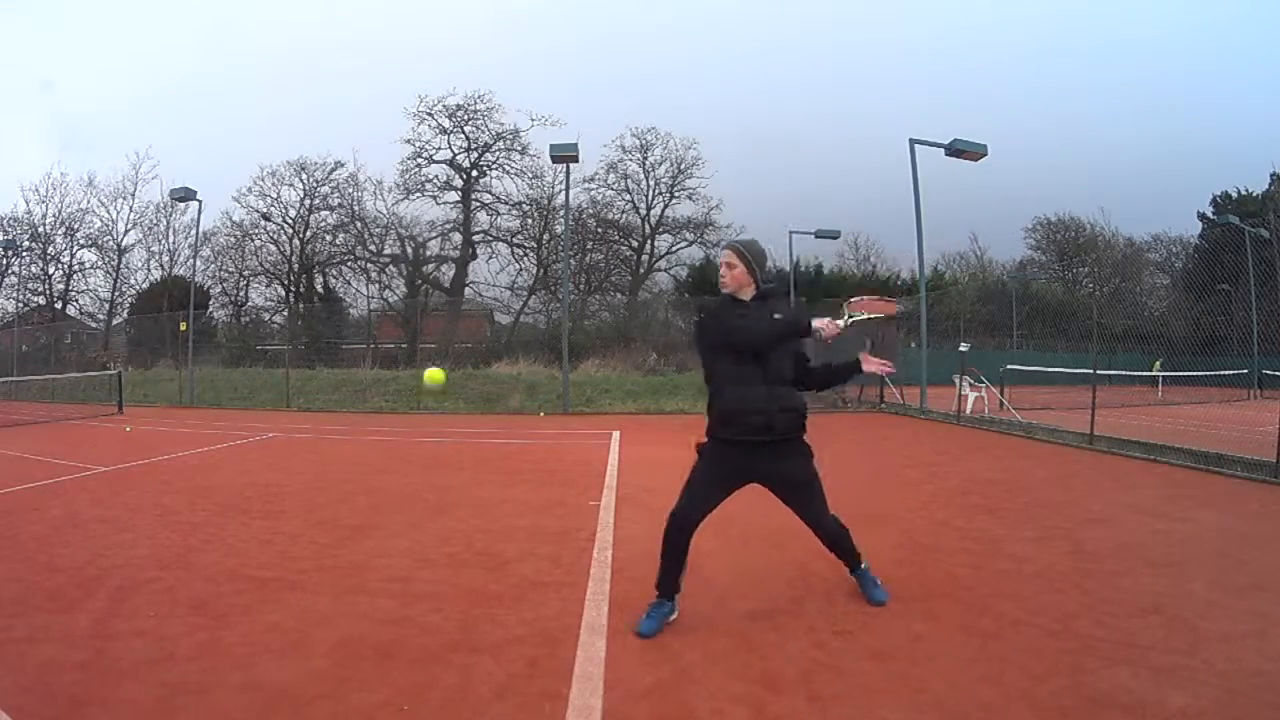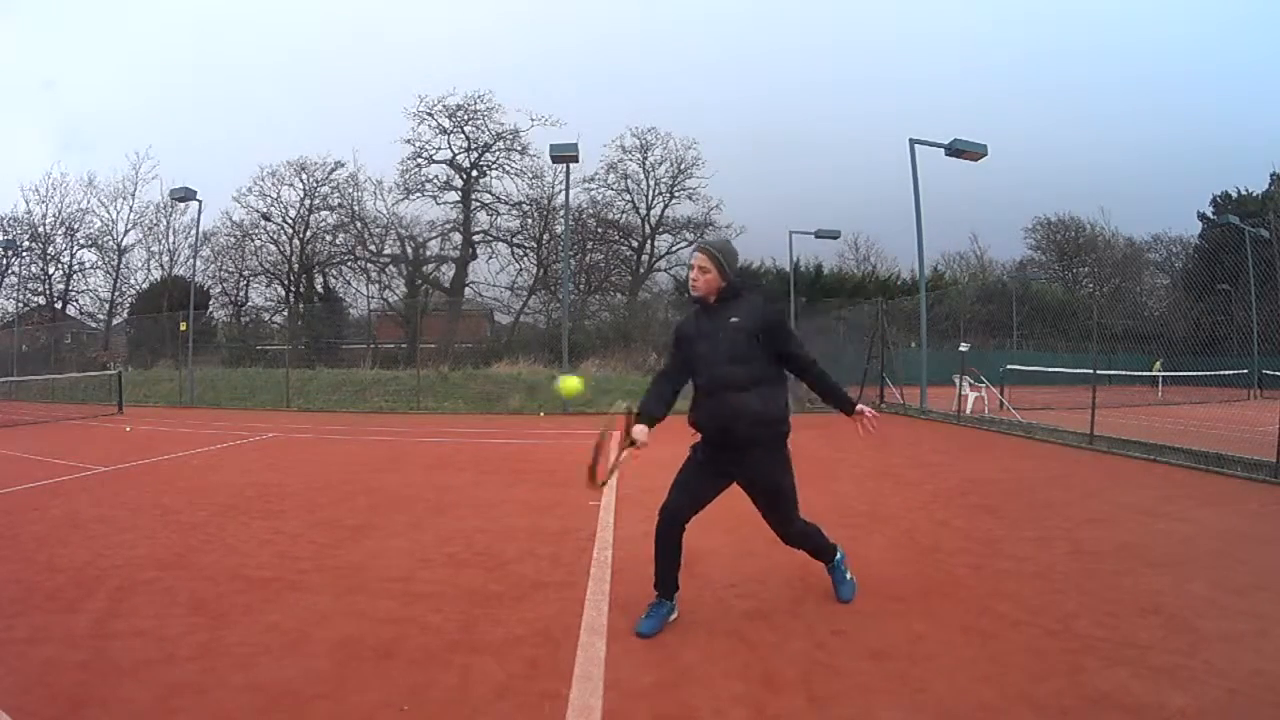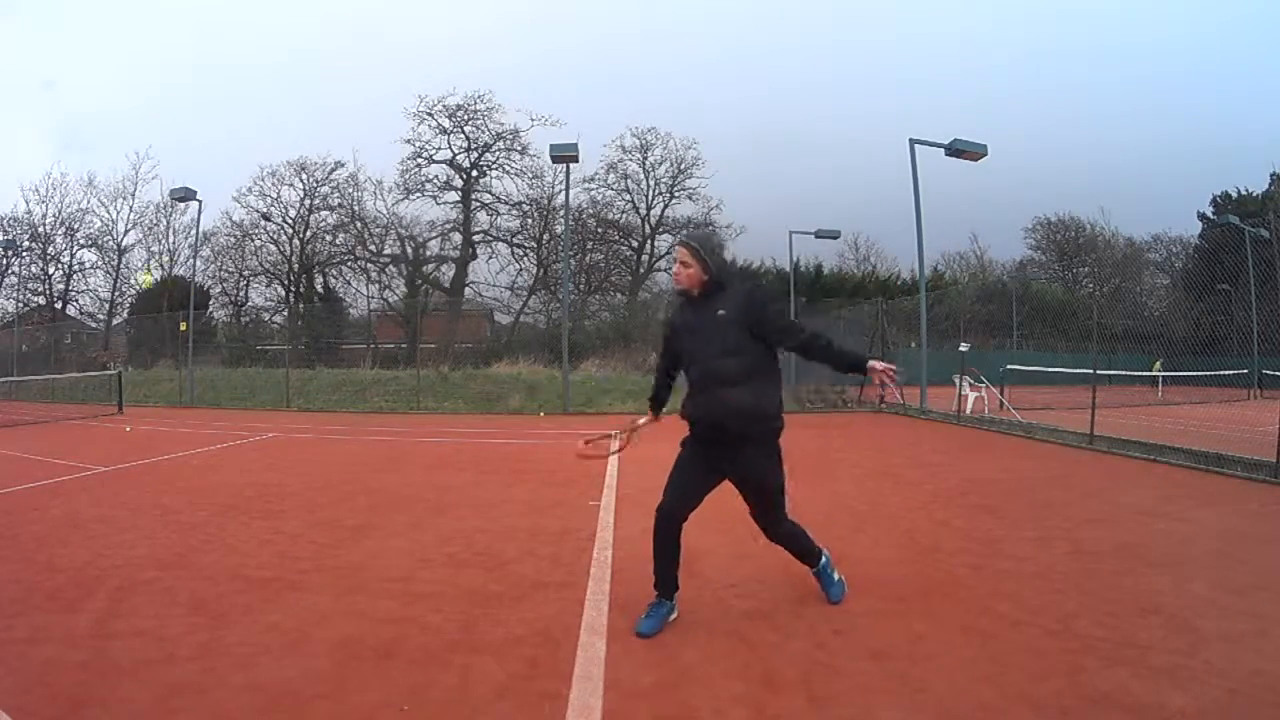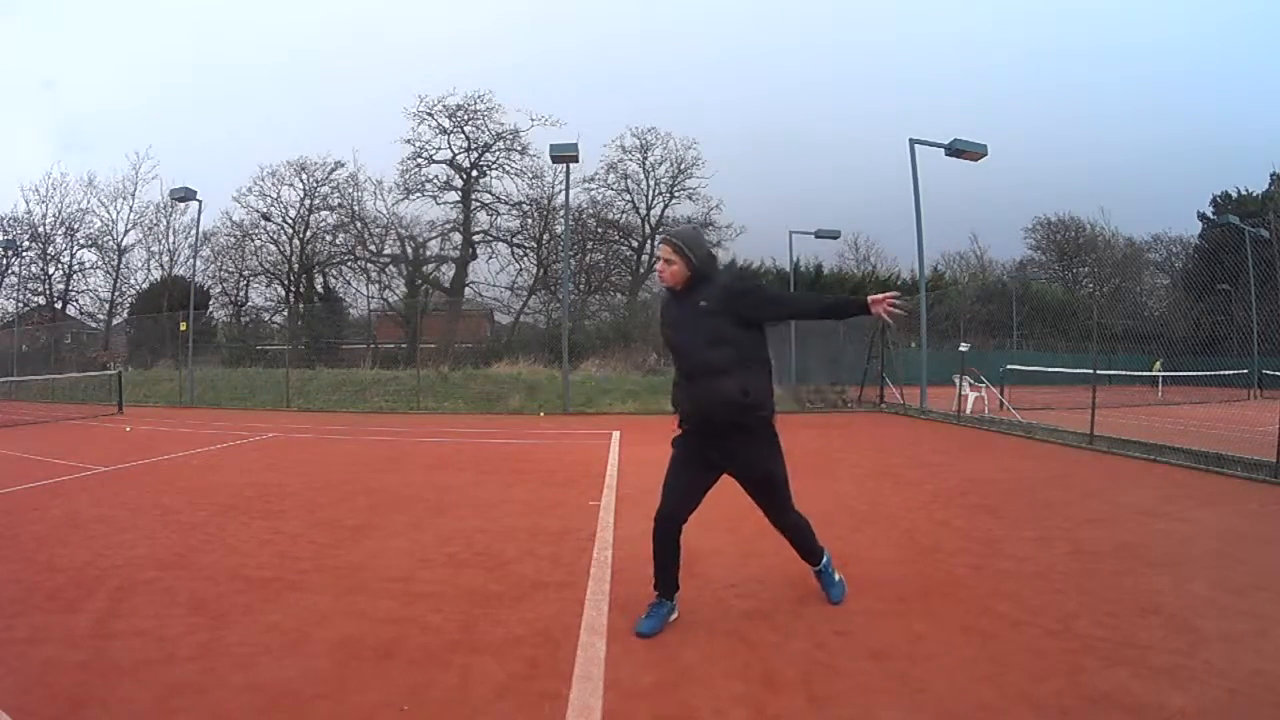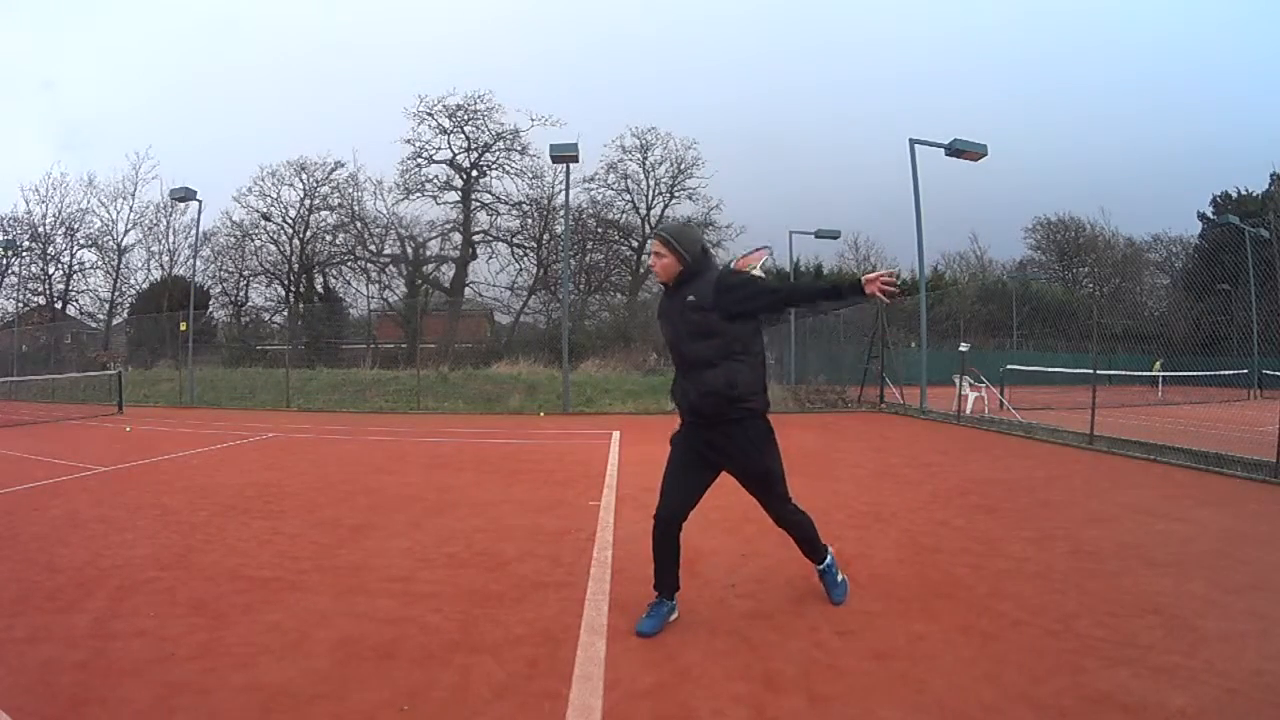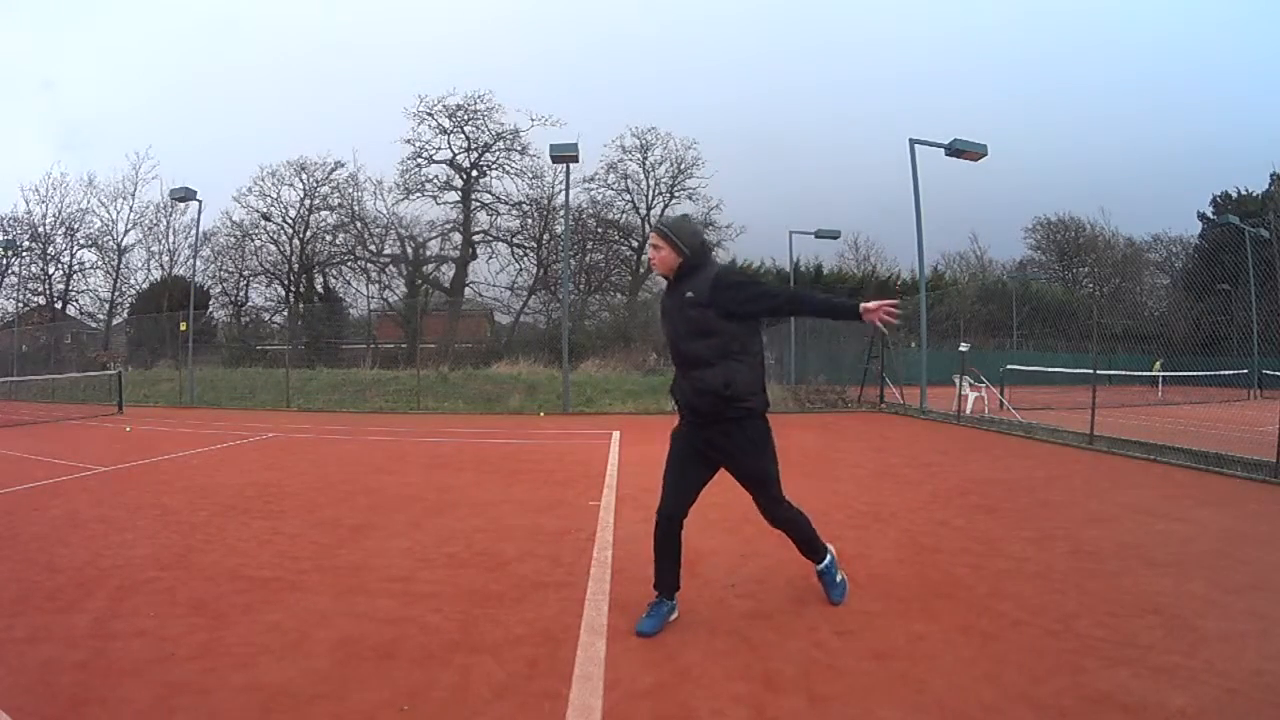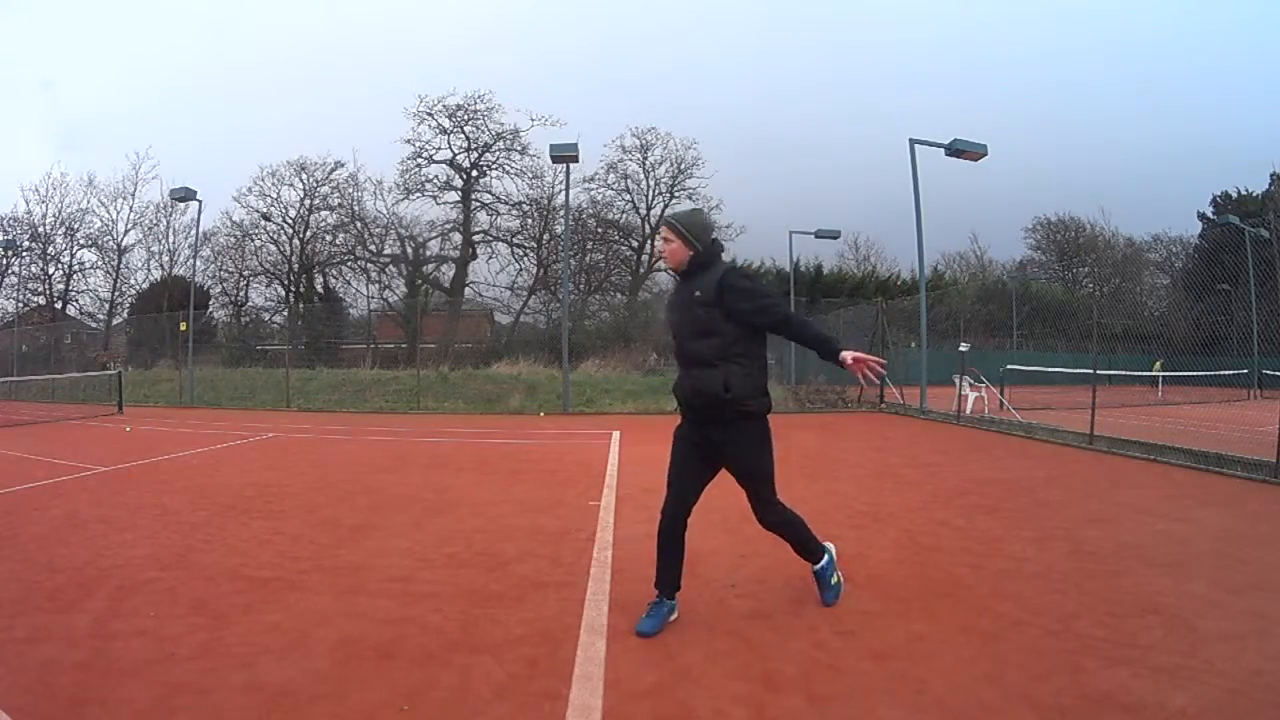
dt=0.1s
person 1, frame 1
left shoulder: (783, 312)
right shoulder: (714, 316)
left elbow: (804, 379)
right elbow: (748, 337)
left wrist: (855, 366)
right wrist: (807, 327)
left hip: (782, 443)
right hip: (730, 444)
left knee: (822, 521)
right knee: (680, 520)
left ankle: (859, 571)
right ankle: (666, 600)
person 1, frame 2
left shoulder: (758, 311)
right shoulder: (689, 325)
left elbow: (800, 363)
right elbow: (669, 380)
left wrist: (847, 404)
right wrist: (643, 421)
left hip: (763, 445)
right hip: (714, 445)
left knee: (788, 527)
right knee: (670, 519)
left ankle: (833, 560)
right ankle: (664, 601)
person 1, frame 3
left shoulder: (743, 300)
right shoulder: (681, 317)
left elbow: (801, 339)
right elbow: (668, 365)
left wrist: (861, 364)
right wrist: (656, 406)
left hip: (755, 439)
right hip: (706, 441)
left knee: (775, 526)
right knee: (667, 517)
left ankle: (820, 563)
right ankle: (665, 600)
person 1, frame 4
left shoulder: (729, 292)
right shoulder: (671, 308)
left elbow: (795, 305)
left wrist: (862, 305)
left hip: (748, 430)
right hip: (697, 433)
left knee: (781, 514)
right knee: (667, 518)
left ankle: (820, 563)
right ankle: (665, 601)
person 1, frame 5
left shoulder: (721, 286)
right shoulder: (670, 302)
left elbow: (789, 294)
left wrist: (855, 288)
left hip: (741, 424)
right hip: (695, 428)
left knee: (780, 508)
right knee: (667, 517)
left ankle: (823, 561)
right ankle: (665, 600)
person 1, frame 6
left shoulder: (720, 283)
right shoulder: (672, 296)
left elbow: (787, 301)
left wrist: (854, 309)
left hip: (739, 421)
right hip: (693, 424)
left knee: (774, 507)
right knee: (669, 513)
left ankle: (823, 560)
right ankle: (665, 600)
person 1, frame 7
left shoulder: (727, 282)
right shoulder: (682, 291)
left elbow: (783, 319)
left wrist: (836, 353)
left hip: (740, 421)
right hip: (696, 422)
left knee: (766, 510)
right knee: (673, 513)
left ankle: (820, 559)
right ankle: (665, 599)
